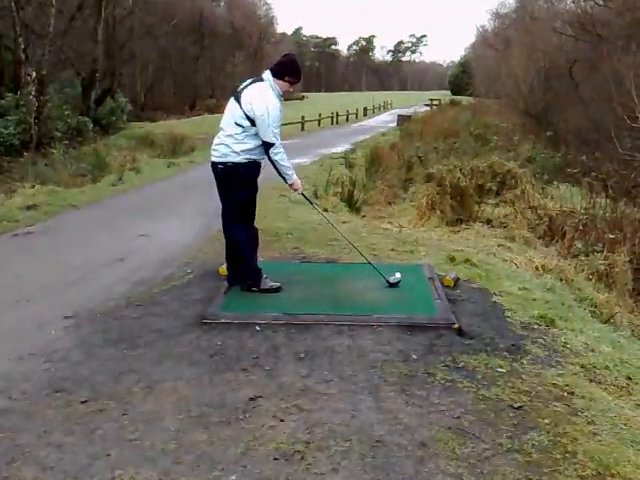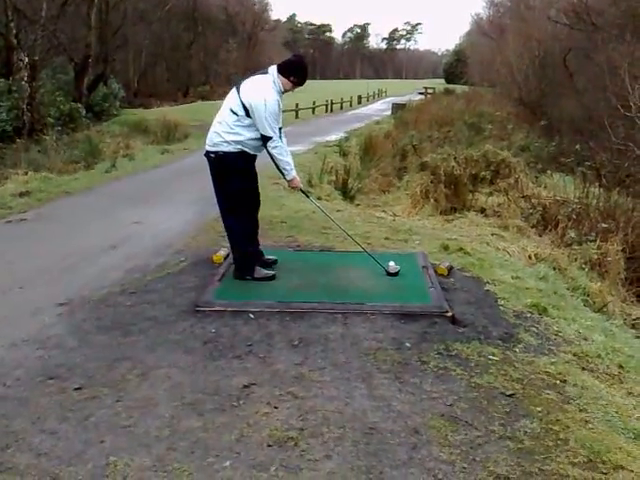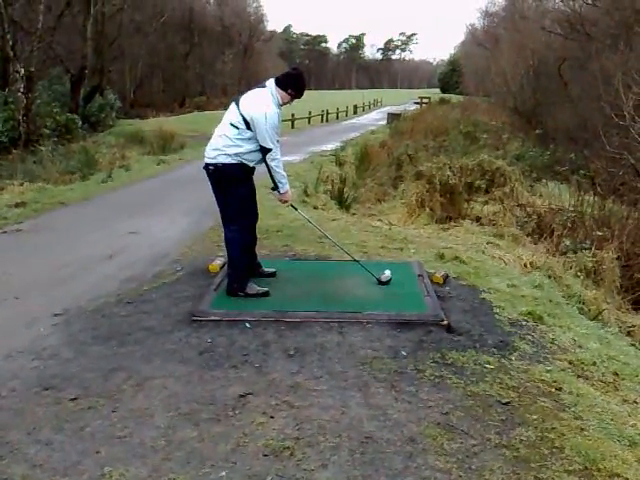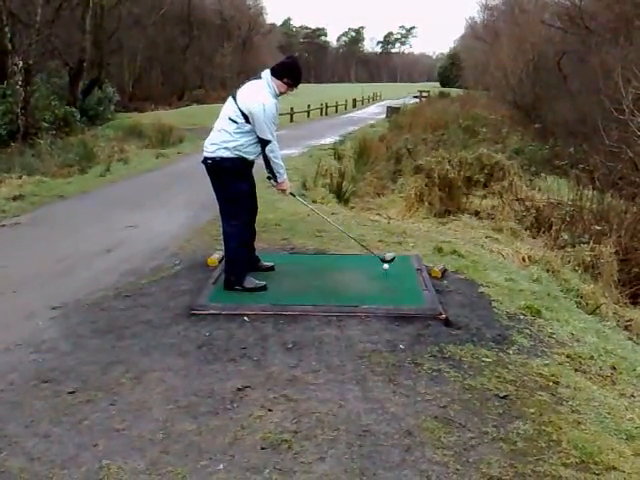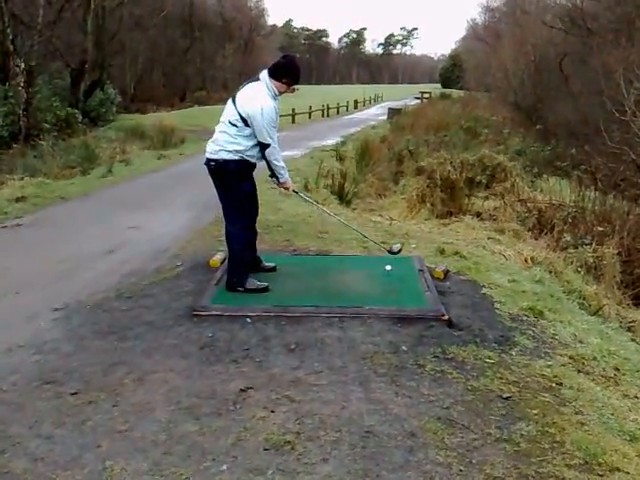
dt=1s
person 1, frame 1
left shoulder: (254, 85)
right shoulder: (268, 101)
right elbow: (272, 146)
right wrist: (290, 177)
left hip: (225, 160)
right hip: (237, 165)
left knee: (234, 220)
right knee: (243, 222)
left ankle: (237, 273)
right ankle: (251, 278)
person 1, frame 2
left shoulder: (266, 83)
right shoulder: (265, 95)
left elbow: (277, 133)
right elbow: (271, 141)
left wrist: (290, 168)
right wrist: (290, 174)
left hip: (237, 152)
right hip: (227, 153)
left knee: (249, 206)
right knee: (238, 211)
left ankle: (251, 254)
right ankle: (245, 266)
person 1, frame 3
left shoulder: (261, 95)
right shoulder: (267, 109)
left elbow: (269, 148)
right elbow: (270, 153)
left wrist: (280, 184)
right wrist: (283, 187)
left hip: (230, 162)
right hip: (227, 166)
left knee: (247, 218)
right knee: (238, 223)
left ankle: (250, 265)
right ankle: (238, 282)
person 1, frame 4
left shoulder: (259, 87)
right shoulder: (264, 100)
left elbow: (265, 140)
right elbow: (268, 144)
left wrist: (274, 173)
right wrist: (280, 177)
left hip: (232, 157)
right hip: (225, 160)
left knee: (247, 212)
right knee: (236, 217)
left ankle: (248, 259)
right ankle: (235, 276)
person 1, frame 5
left shoulder: (258, 88)
right shoulder: (263, 103)
left elbow: (268, 141)
right elbow: (268, 146)
left wrist: (277, 172)
right wrist: (283, 176)
left hip: (233, 159)
right hip: (228, 162)
left knee: (249, 213)
right knee: (239, 218)
left ankle: (250, 260)
right ankle: (238, 278)
